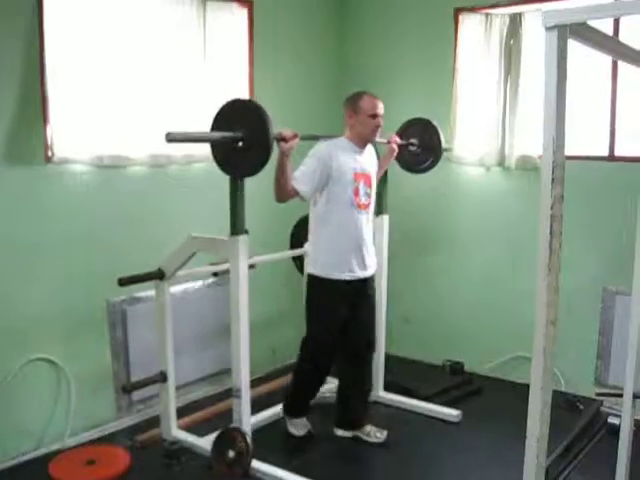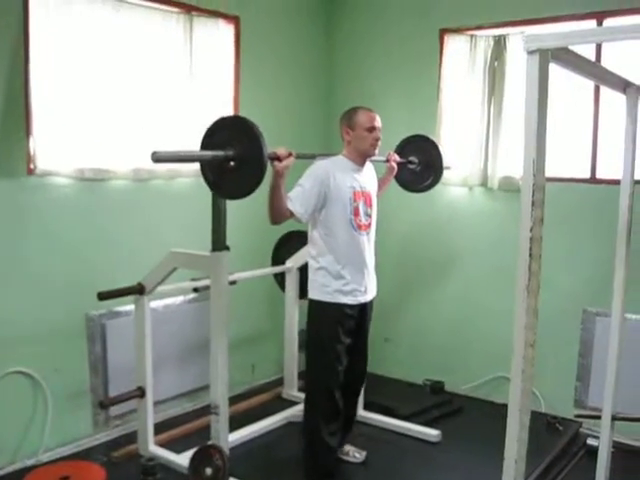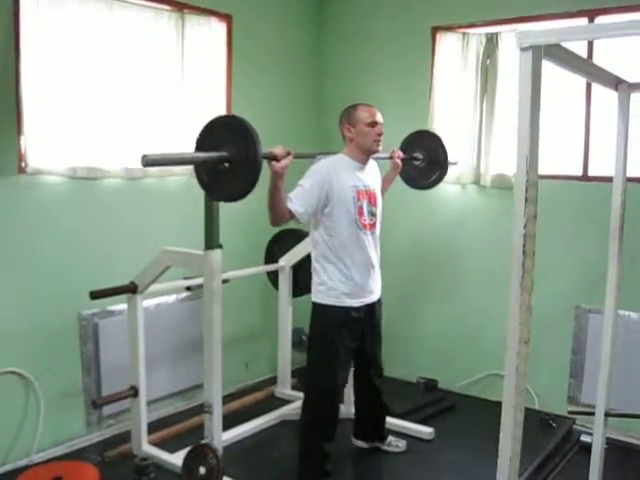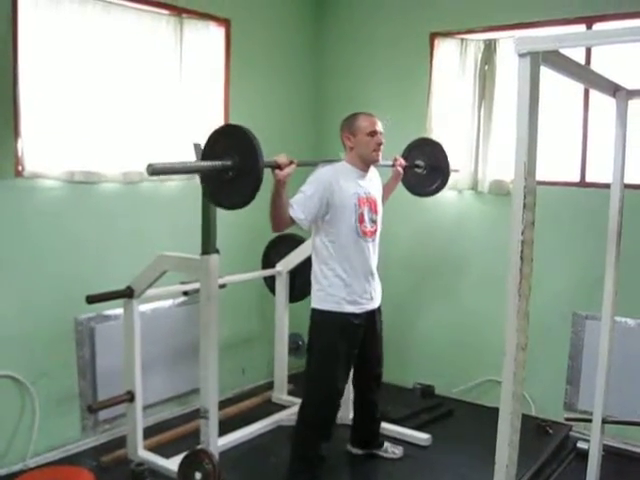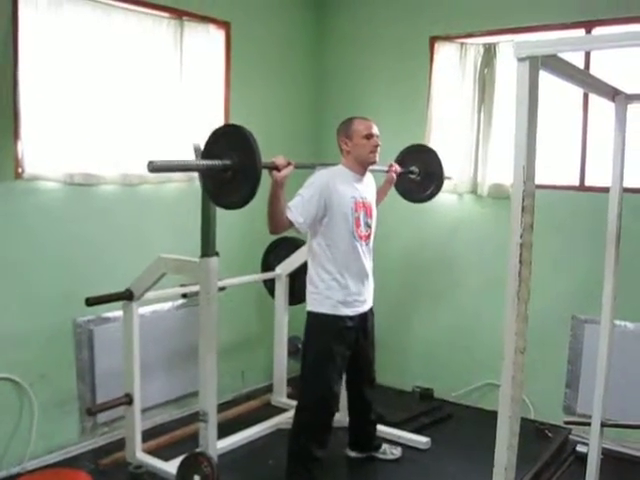
dt=0.7s
person 1, frame 1
left shoulder: (369, 154)
right shoulder: (327, 153)
right elbow: (284, 194)
left wrist: (390, 156)
right wrist: (284, 155)
left hip: (363, 271)
right hip: (329, 272)
left knee: (360, 351)
right knee: (320, 351)
left ankle: (352, 420)
right ankle: (294, 409)
person 1, frame 2
left shoulder: (368, 172)
right shoulder: (324, 172)
right elbow: (279, 216)
left wrist: (390, 174)
right wrist: (278, 176)
left hip: (363, 293)
right hip: (331, 296)
left knee: (353, 379)
right knee: (325, 386)
left ankle: (337, 440)
person 1, frame 3
left shoulder: (371, 169)
right shoulder: (326, 172)
right elbow: (280, 217)
left wrist: (394, 170)
right wrist: (277, 176)
left hip: (370, 293)
right hip: (336, 299)
left knee: (371, 373)
right knee: (325, 387)
left ankle: (370, 432)
person 1, frame 4
left shoulder: (372, 177)
right shoulder: (327, 179)
right elbow: (281, 223)
left wrist: (396, 177)
right wrist: (280, 184)
left hip: (370, 301)
right hip: (335, 306)
left knee: (370, 379)
right knee: (324, 391)
left ankle: (366, 439)
person 1, frame 5
left shoulder: (367, 182)
right shoulder: (325, 182)
right elbow: (278, 225)
left wrist: (389, 182)
right wrist: (277, 184)
left hip: (362, 303)
right hip: (330, 308)
left knee: (363, 381)
right knee: (319, 395)
left ankle: (363, 441)
